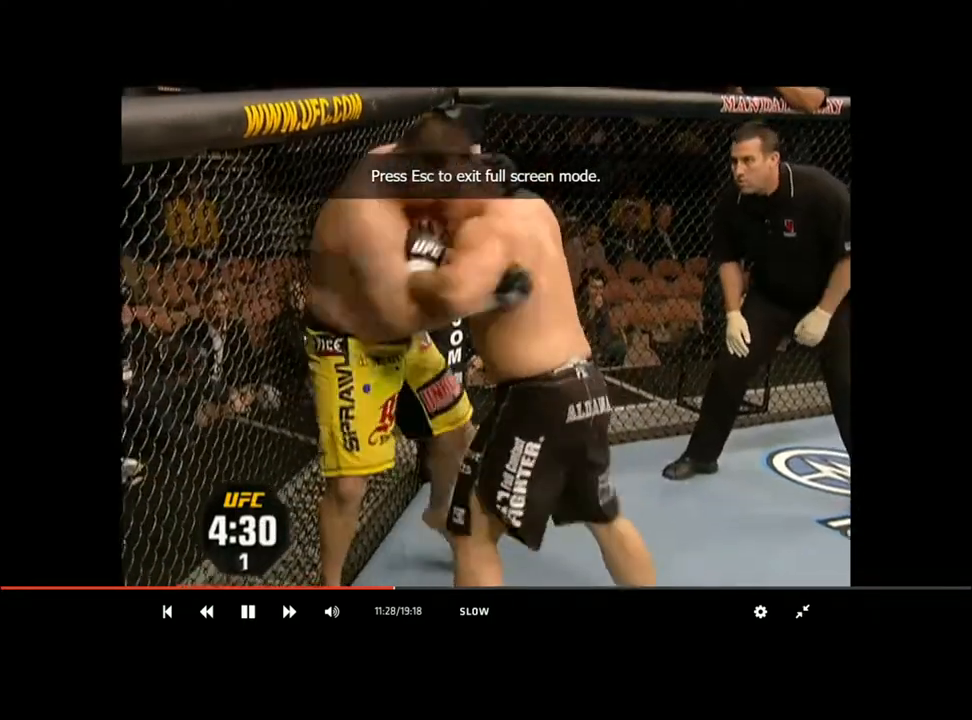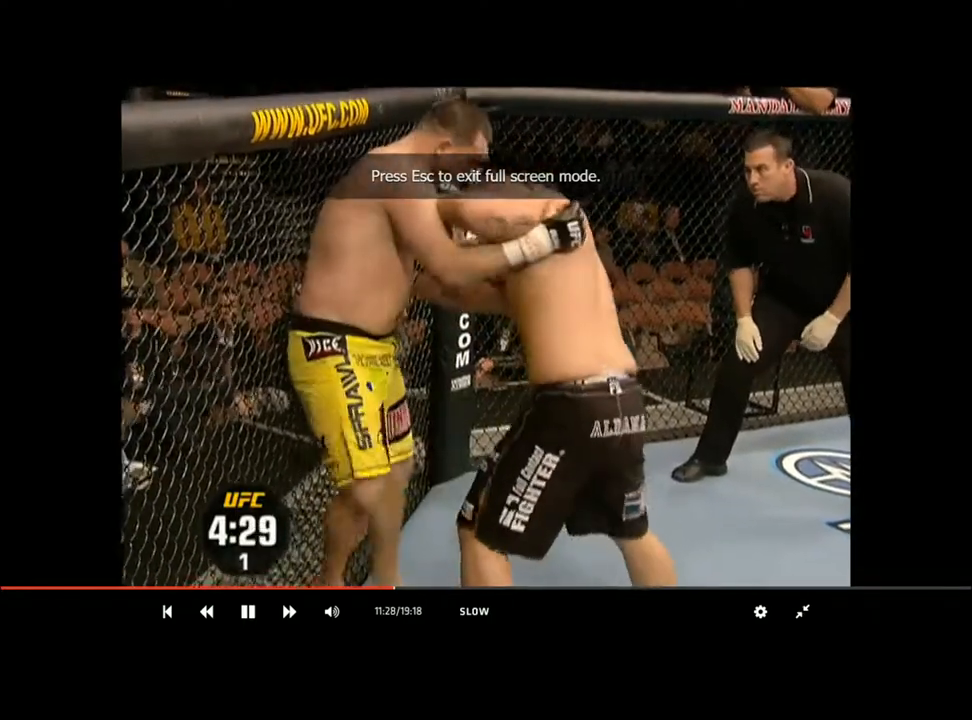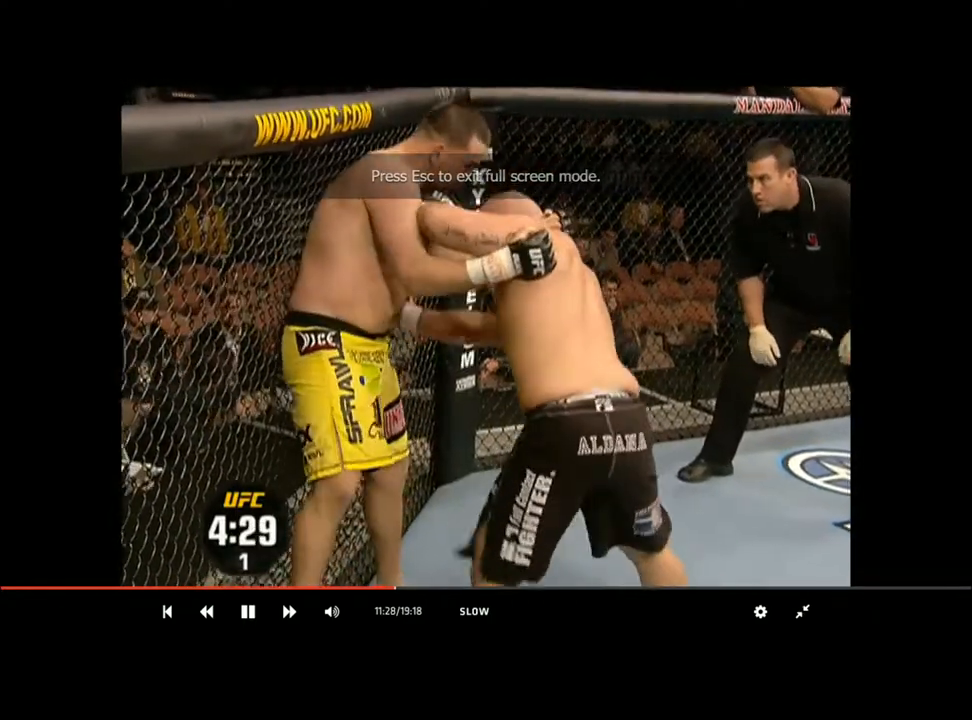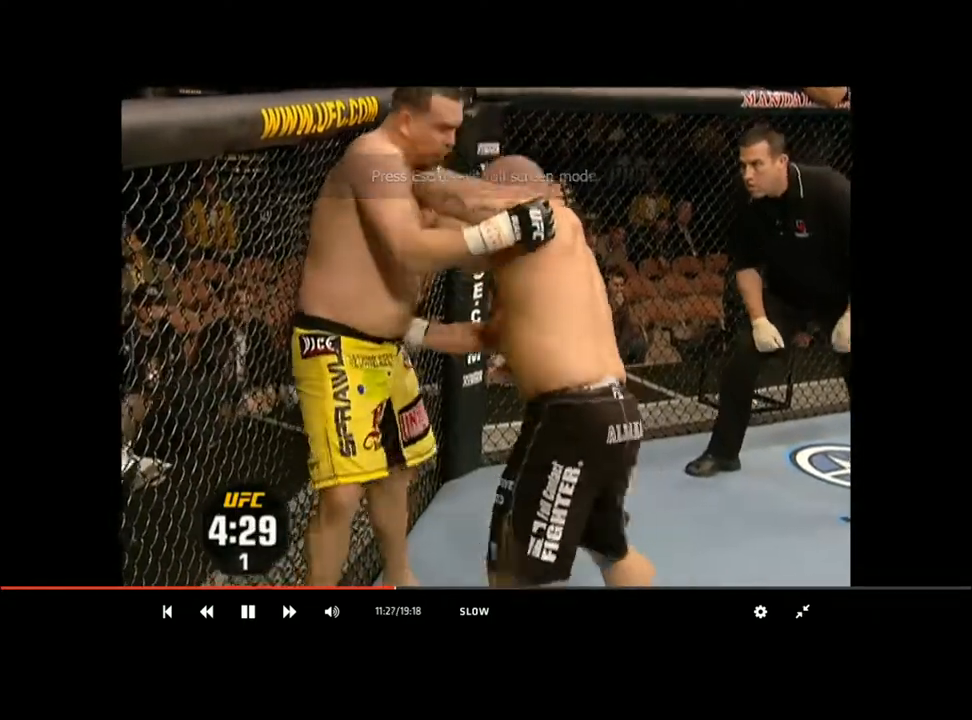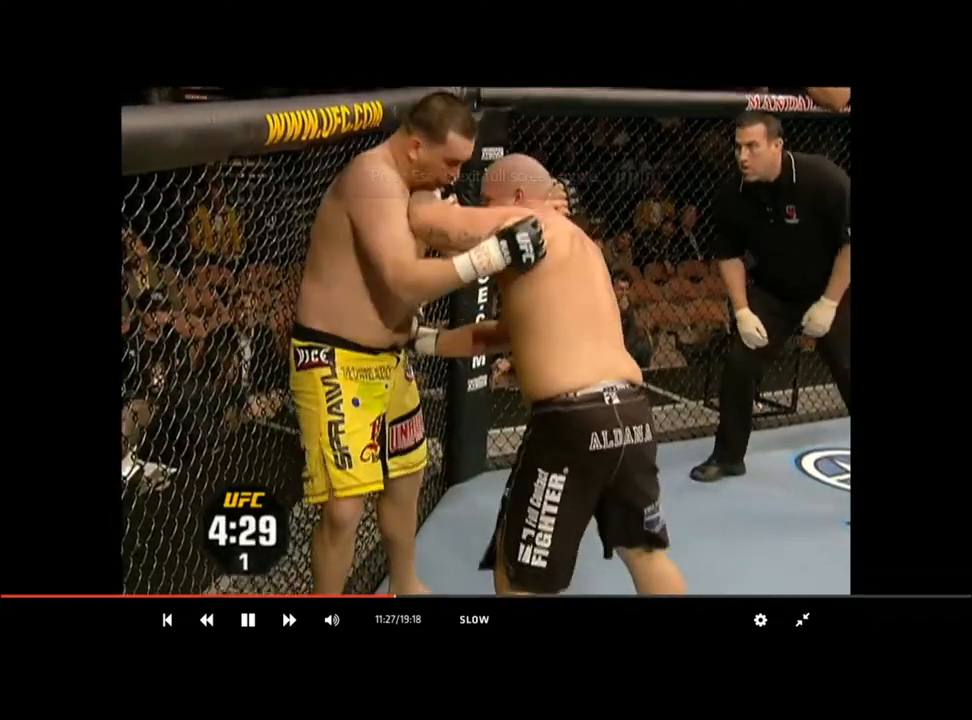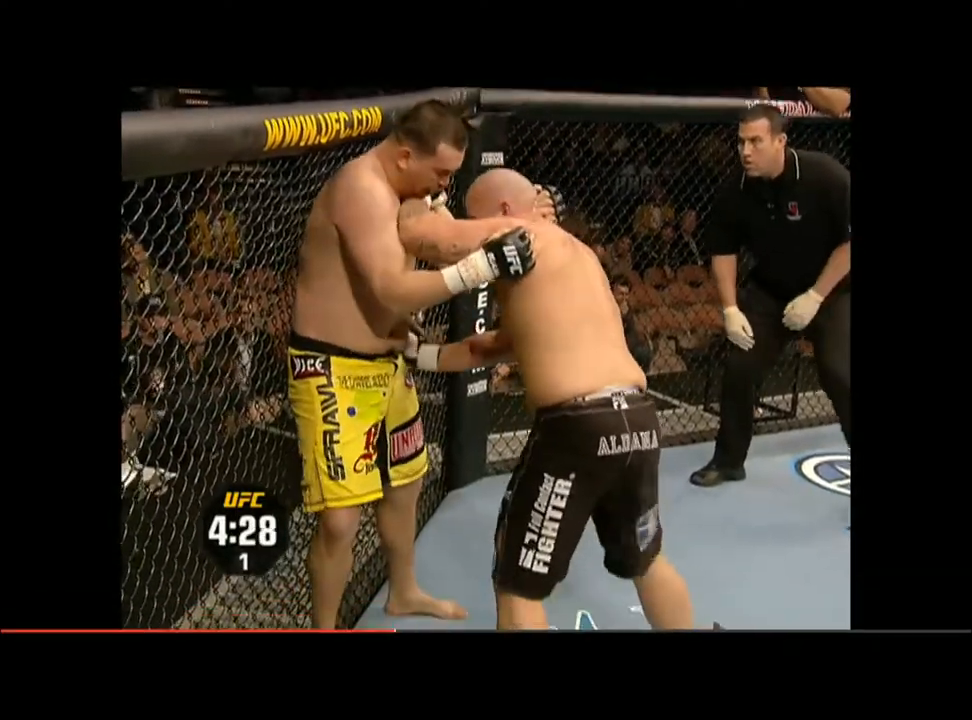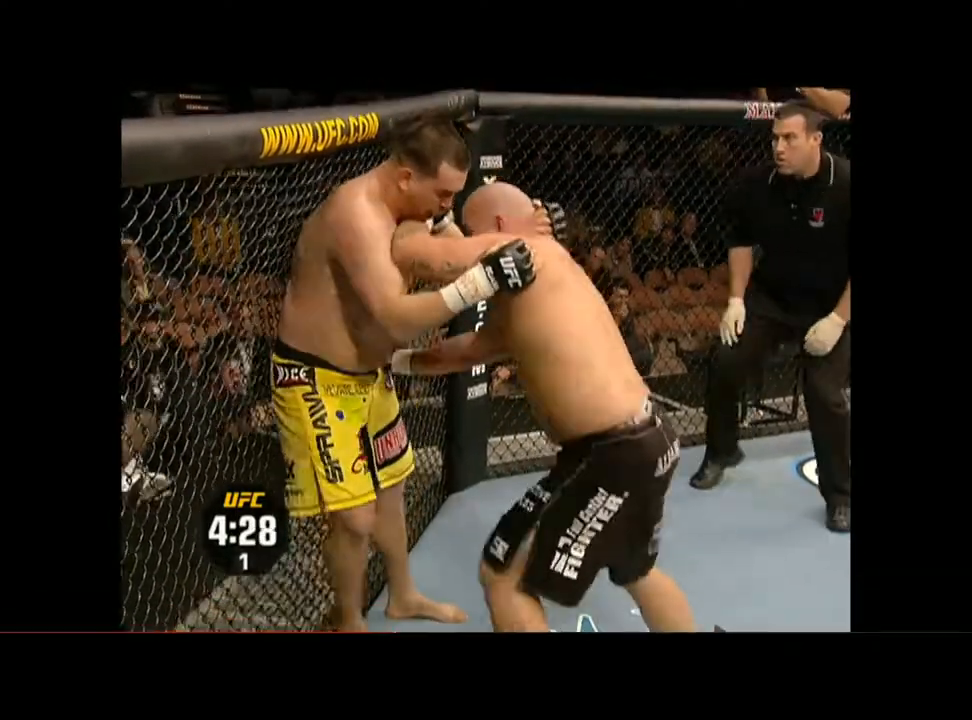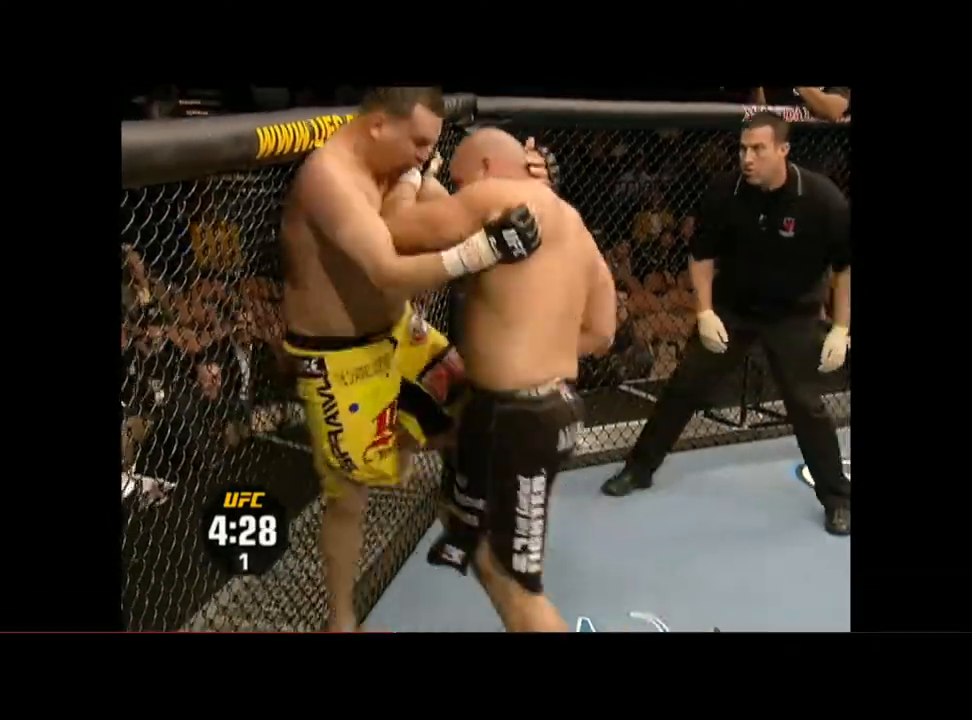
dt=0.3s
person 1, frame 1
left shoulder: (394, 160)
right shoulder: (367, 215)
right elbow: (402, 317)
left hip: (398, 336)
right hip: (351, 347)
left knee: (456, 430)
right knee: (349, 485)
left ankle: (442, 510)
right ankle: (329, 586)
person 1, frame 2
left shoulder: (396, 169)
right shoulder: (404, 178)
right elbow: (451, 270)
right wrist: (540, 241)
left hip: (372, 345)
right hip: (333, 349)
left knee: (395, 471)
right knee: (363, 492)
left ankle: (387, 582)
right ankle: (330, 585)
person 1, frame 3
left shoulder: (402, 182)
right shoulder: (389, 173)
right elbow: (416, 274)
right wrist: (503, 265)
left hip: (368, 347)
right hip: (325, 344)
left knee: (390, 472)
right knee: (339, 486)
left ankle: (390, 582)
person 1, frame 4
left shoulder: (409, 169)
right shoulder: (374, 158)
right elbow: (412, 253)
right wrist: (502, 230)
left hip: (385, 350)
right hip: (335, 348)
left knee: (396, 471)
right knee: (342, 496)
left ankle: (398, 580)
person 1, frame 5
left shoulder: (410, 185)
right shoulder: (373, 178)
right elbow: (405, 281)
right wrist: (493, 254)
left hip: (388, 359)
right hip: (334, 362)
left knee: (404, 479)
right knee: (344, 510)
left ankle: (404, 586)
person 1, frame 6
left shoulder: (399, 189)
right shoulder: (362, 187)
left elbow: (444, 237)
right elbow: (395, 292)
left wrist: (515, 226)
right wrist: (482, 266)
left hip: (386, 365)
right hip: (331, 371)
left knee: (404, 485)
right knee: (340, 521)
left ankle: (404, 593)
right ankle: (323, 628)
person 1, frame 7
left shoulder: (398, 208)
right shoulder: (358, 213)
right elbow: (396, 317)
left wrist: (508, 239)
right wrist: (481, 282)
left hip: (366, 373)
right hip: (312, 379)
left knee: (389, 490)
right knee: (356, 520)
left ankle: (403, 597)
right ankle: (350, 626)
person 1, frame 8
left shoulder: (391, 165)
right shoulder: (330, 176)
left elbow: (436, 227)
right elbow: (390, 277)
right wrist: (482, 250)
left hip: (394, 330)
right hip: (336, 356)
right knee: (351, 498)
right ankle: (340, 620)
person 2, frame 1
left shoulder: (484, 229)
right shoulder: (532, 208)
left elbow: (459, 298)
left wrist: (415, 274)
left hip: (536, 399)
right hip: (584, 389)
left knee: (473, 536)
right knee: (604, 517)
person 2, frame 2
left shoulder: (552, 211)
left elbow: (470, 210)
right elbow: (463, 292)
left wrist: (441, 206)
left hip: (570, 408)
right hip: (625, 404)
left knee: (479, 537)
right knee: (633, 532)
person 2, frame 3
left shoulder: (548, 244)
right shoulder: (573, 275)
right elbow: (478, 329)
right wrist: (411, 315)
left hip: (563, 431)
right hip: (627, 424)
left knee: (494, 572)
right knee: (651, 546)
person 2, frame 4
left shoulder: (549, 219)
right elbow: (491, 334)
left hip: (571, 417)
right hip: (618, 412)
left knee: (514, 570)
right knee: (610, 550)
person 2, frame 5
right shoulder: (577, 243)
right elbow: (501, 332)
right wrist: (426, 339)
left hip: (571, 424)
right hip: (631, 414)
left knee: (517, 576)
right knee: (644, 549)
person 2, frame 6
left shoulder: (523, 238)
right shoulder: (575, 252)
right elbow: (503, 343)
right wrist: (426, 353)
left hip: (577, 430)
right hip: (637, 420)
left knee: (517, 586)
right knee: (646, 561)
person 2, frame 7
right shoulder: (531, 283)
right elbow: (473, 347)
right wrist: (399, 359)
left hip: (612, 454)
right hip: (646, 440)
left knee: (506, 582)
right knee: (637, 573)
person 2, frame 8
left shoulder: (498, 202)
right shoulder: (572, 225)
left elbow: (394, 233)
right elbow: (598, 335)
left hip: (513, 417)
right hip: (549, 407)
left knee: (513, 588)
person 3, frame 1
left shoulder: (823, 191)
right shoulder: (732, 203)
left elbow: (848, 256)
right elbow: (728, 259)
left wrist: (823, 313)
right wrist: (734, 313)
left hip: (832, 299)
right hip: (769, 296)
left knee: (844, 384)
right knee: (729, 368)
right ankle: (701, 454)
person 3, frame 2
left shoulder: (836, 196)
right shoulder: (746, 207)
left elbow: (849, 265)
right elbow: (740, 264)
left wrist: (832, 318)
right wrist: (744, 319)
left hip: (839, 303)
right hip: (781, 298)
left knee: (850, 383)
right knee: (735, 369)
right ankle: (710, 457)
person 3, frame 3
left shoulder: (838, 201)
right shoulder: (749, 214)
right elbow: (748, 273)
left wrist: (851, 333)
right wrist: (757, 328)
left hip: (843, 303)
right hip: (788, 299)
right knee: (741, 365)
right ankle: (716, 457)
person 3, frame 4
left shoulder: (831, 190)
right shoulder: (746, 205)
left elbow: (846, 255)
right elbow: (746, 266)
left wrist: (848, 317)
right wrist: (758, 319)
left hip: (840, 296)
right hip: (783, 293)
left knee: (848, 365)
right knee: (740, 359)
right ankle: (723, 451)
person 3, frame 5
left shoulder: (823, 178)
right shoulder: (734, 195)
left elbow: (850, 242)
right elbow: (729, 256)
left wrist: (828, 303)
right wrist: (742, 311)
left hip: (833, 293)
right hip: (772, 292)
left knee: (848, 374)
right knee: (739, 365)
right ankle: (728, 456)
person 3, frame 6
left shoulder: (826, 175)
right shoulder: (735, 191)
left elbow: (849, 241)
right elbow: (722, 250)
left wrist: (815, 296)
right wrist: (731, 308)
left hip: (831, 291)
right hip: (769, 292)
left knee: (840, 376)
right knee: (739, 369)
right ankle: (728, 461)
person 3, frame 7
left shoulder: (846, 186)
right shoulder: (757, 184)
right elbow: (741, 242)
left wrist: (837, 318)
right wrist: (735, 300)
left hip: (829, 305)
right hip: (768, 297)
left knee: (825, 396)
right knee: (725, 368)
left ankle: (839, 494)
right ankle: (722, 453)
person 3, frame 8
left shoulder: (822, 198)
right shoulder: (724, 194)
left elbow: (845, 267)
right elbow: (702, 255)
left wrist: (840, 329)
right wrist: (705, 312)
left hip: (792, 314)
right hip: (731, 307)
left knee: (805, 404)
right knee: (684, 385)
left ankle: (837, 497)
right ankle: (639, 468)
